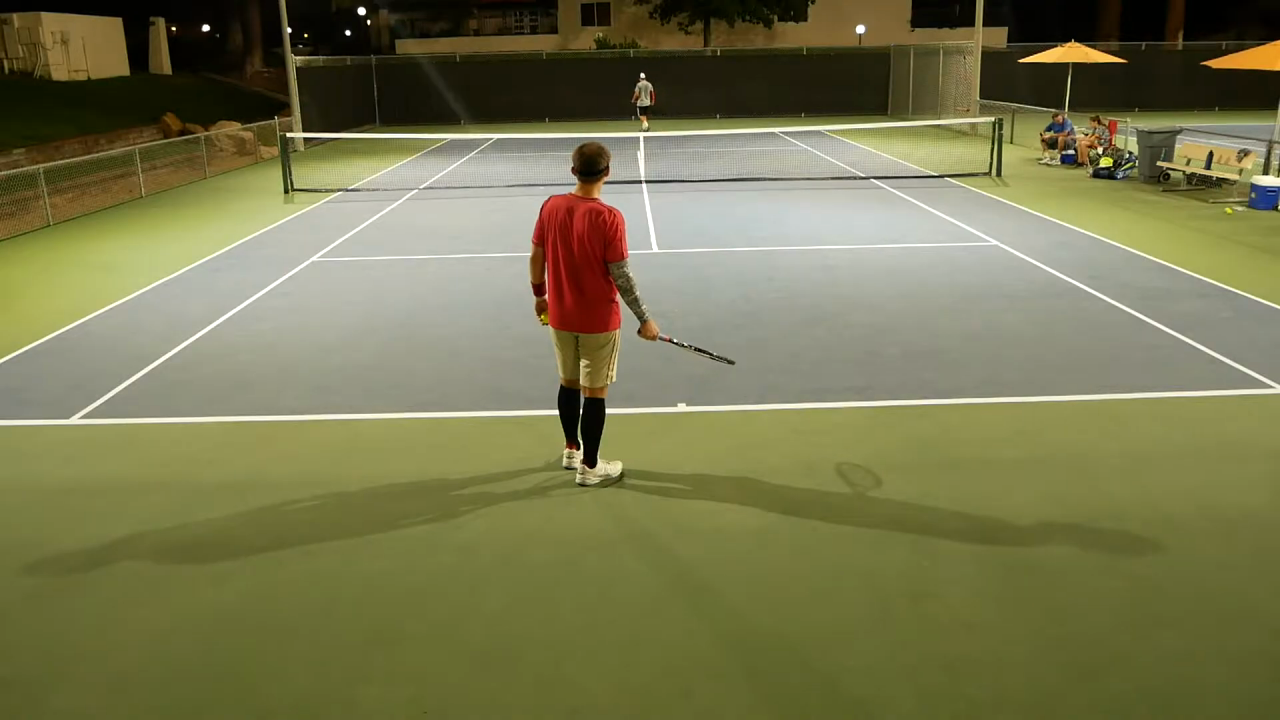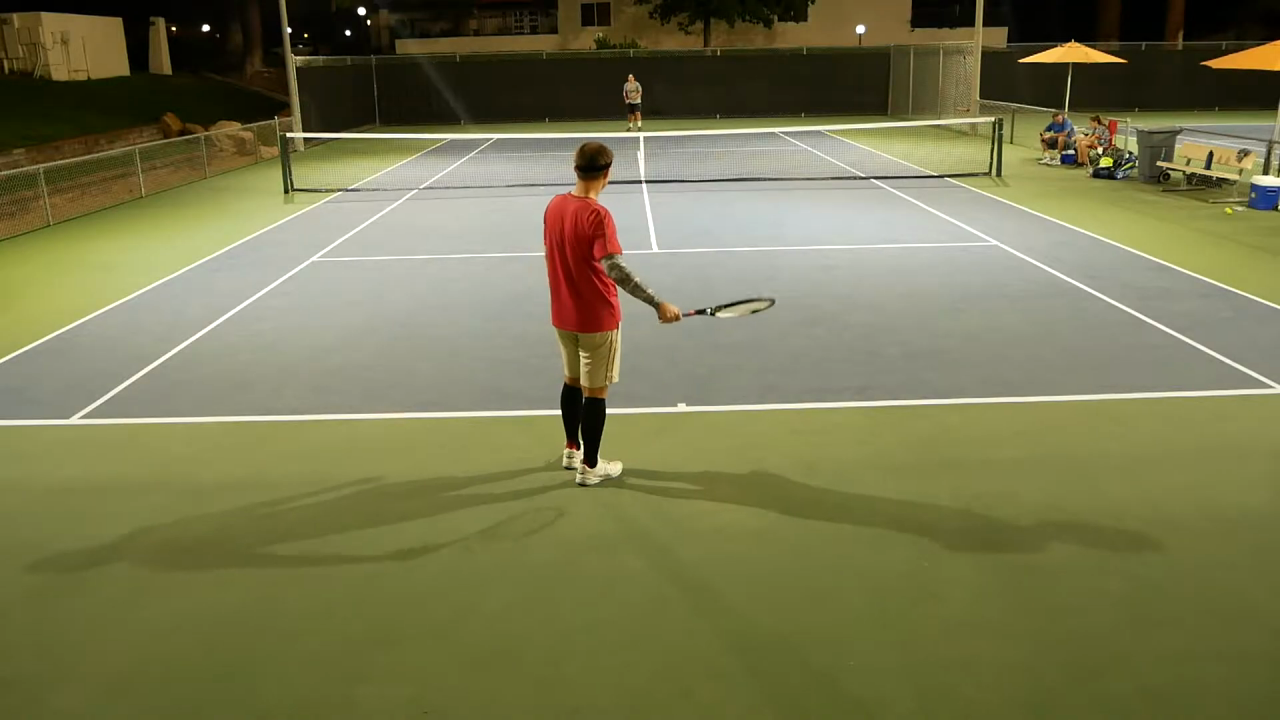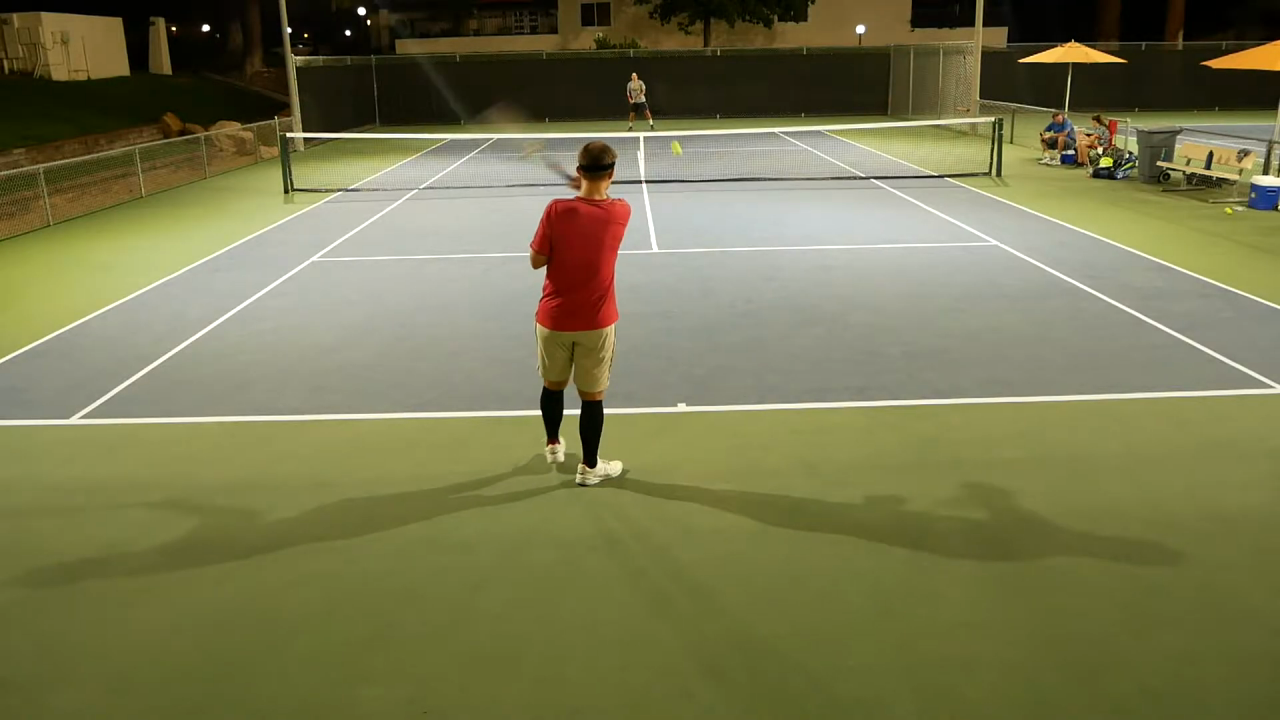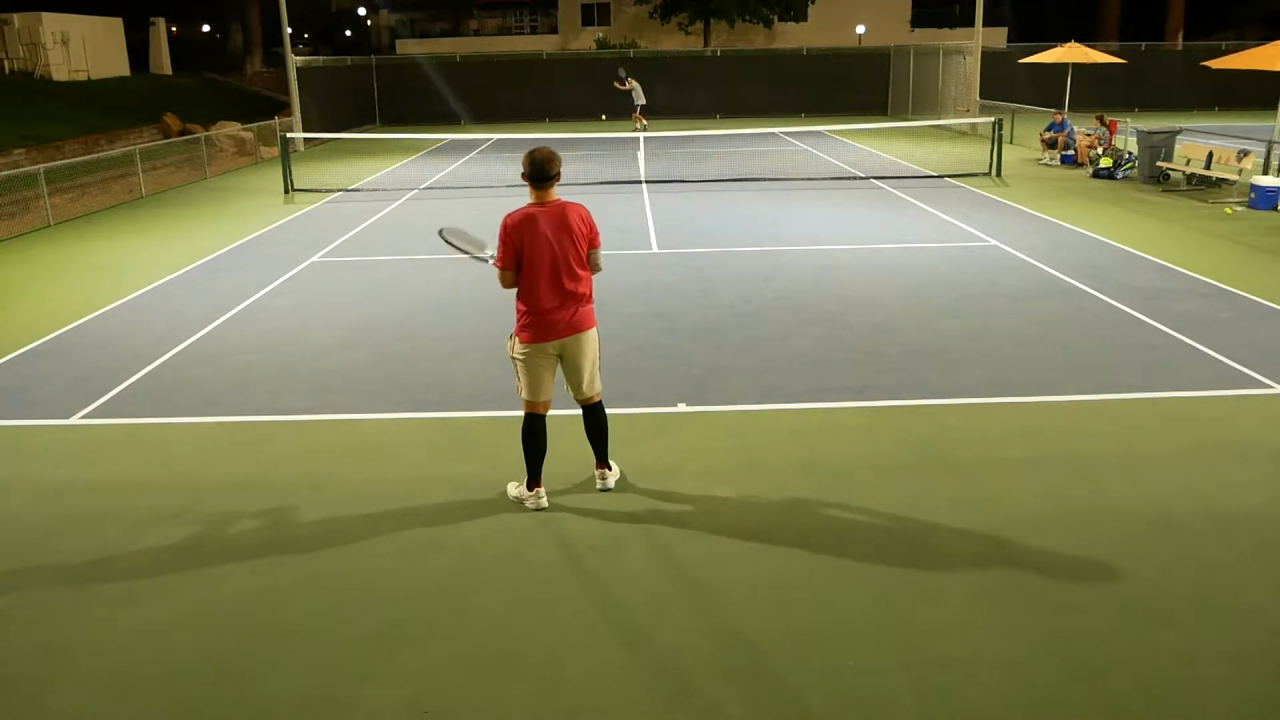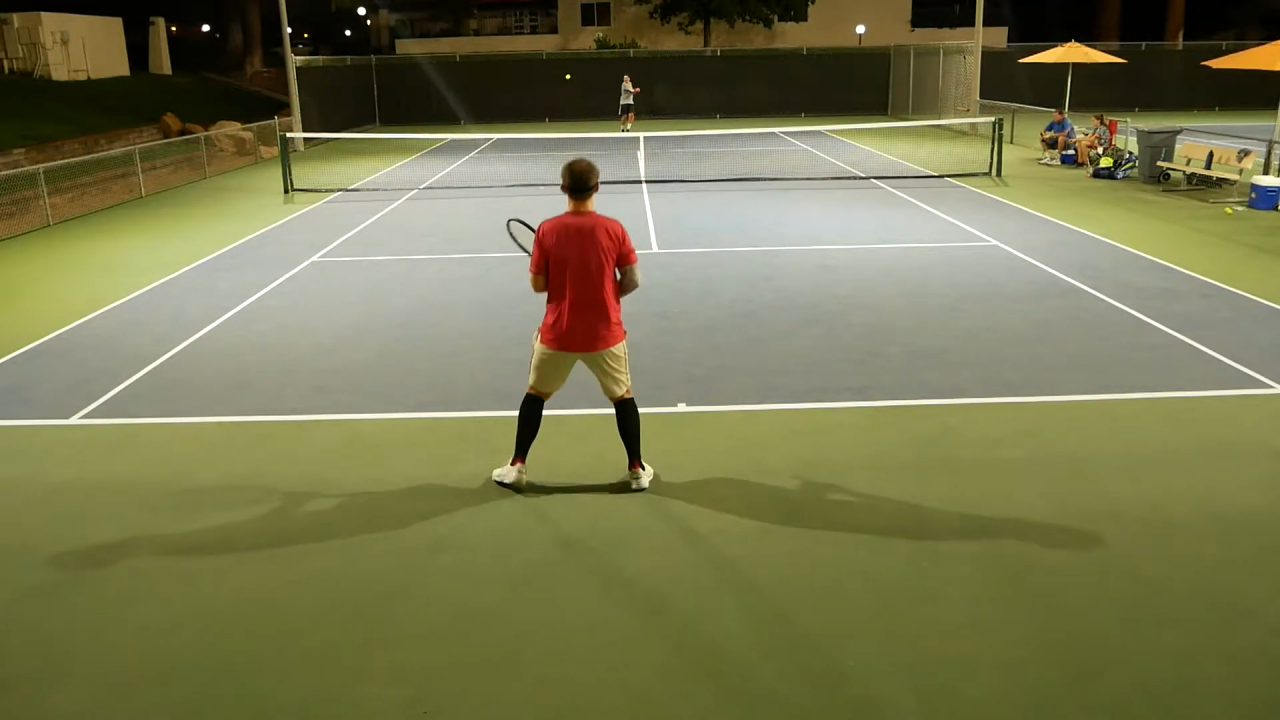
dt=1s
person 1, frame 1
left shoulder: (550, 207)
right shoulder: (609, 218)
left elbow: (536, 257)
right elbow: (620, 276)
left wrist: (539, 294)
right wrist: (644, 319)
left hip: (560, 317)
right hip: (598, 321)
left knee: (568, 383)
right knee: (595, 391)
left ankle: (571, 449)
right ankle: (589, 467)
person 1, frame 2
left shoulder: (555, 204)
right shoulder: (597, 214)
right elbow: (613, 268)
right wrist: (655, 302)
left hip: (564, 314)
right hip: (596, 317)
left knee: (572, 381)
right knee: (595, 391)
left ankle: (572, 449)
right ankle: (589, 466)
person 1, frame 3
left shoulder: (556, 210)
right shoulder: (620, 212)
left elbow: (537, 261)
right wrist: (591, 186)
left hip: (554, 318)
right hip: (597, 321)
left knee: (552, 384)
right knee: (592, 395)
left ankle: (553, 444)
right ankle: (590, 467)
person 1, frame 4
left shoulder: (513, 223)
right shoulder: (580, 214)
left elbow: (507, 281)
right elbow: (596, 266)
left hip: (535, 331)
right hip: (580, 325)
left knee: (535, 409)
right knee: (591, 399)
left ankle: (534, 488)
right ankle: (604, 469)
person 1, frame 5
left shoulder: (547, 230)
right shoulder: (614, 230)
left elbow: (537, 285)
right elbow: (632, 282)
left hip: (558, 335)
right hip: (605, 335)
left knee: (536, 395)
right knee: (623, 396)
left ankle: (517, 466)
right ankle: (637, 468)
